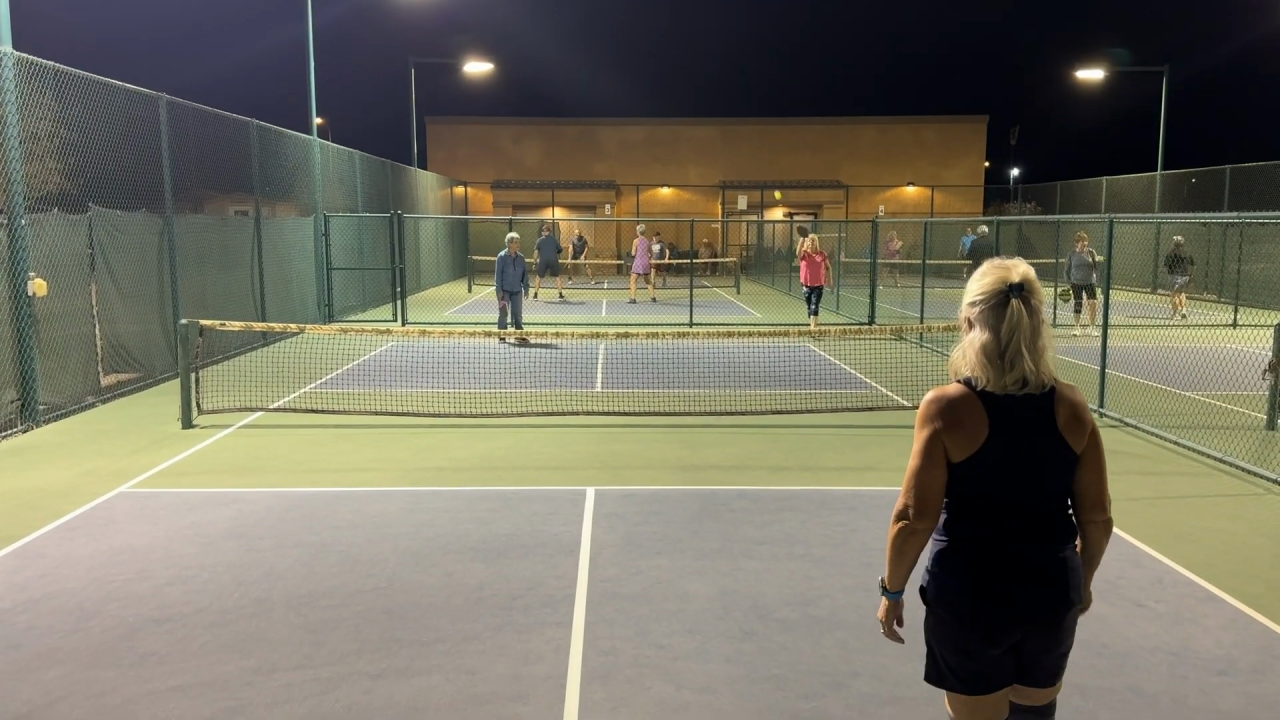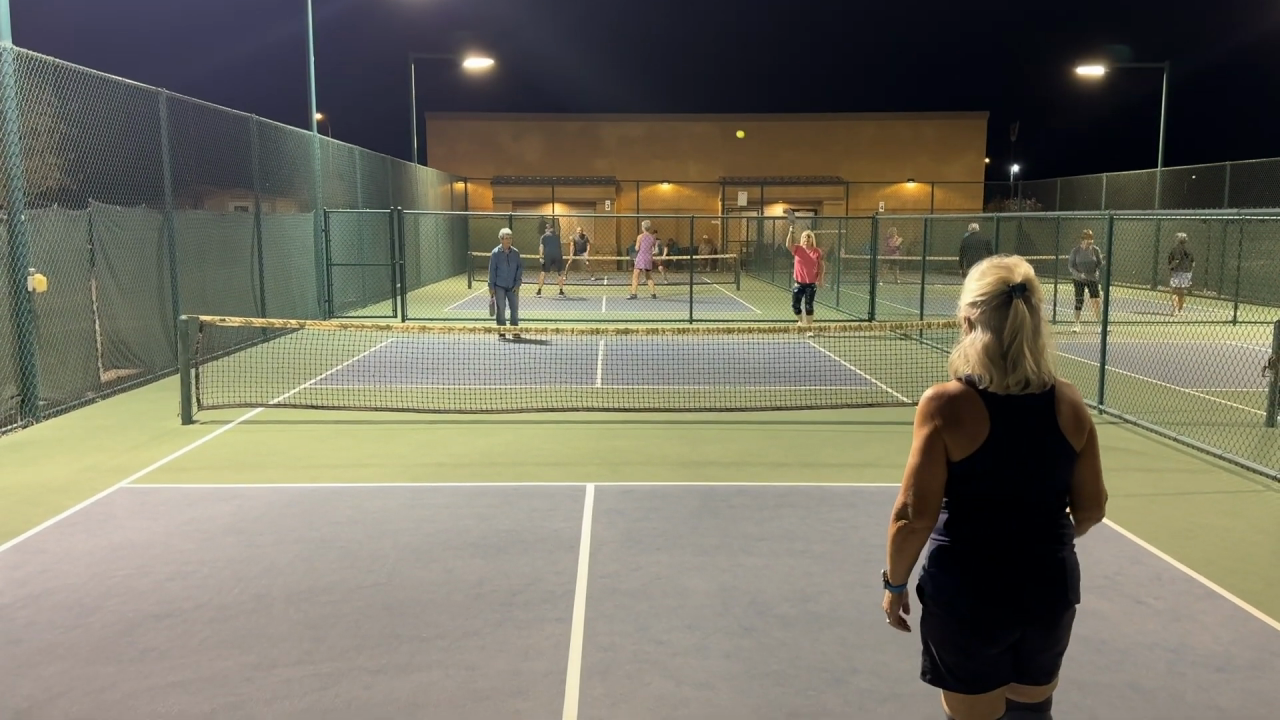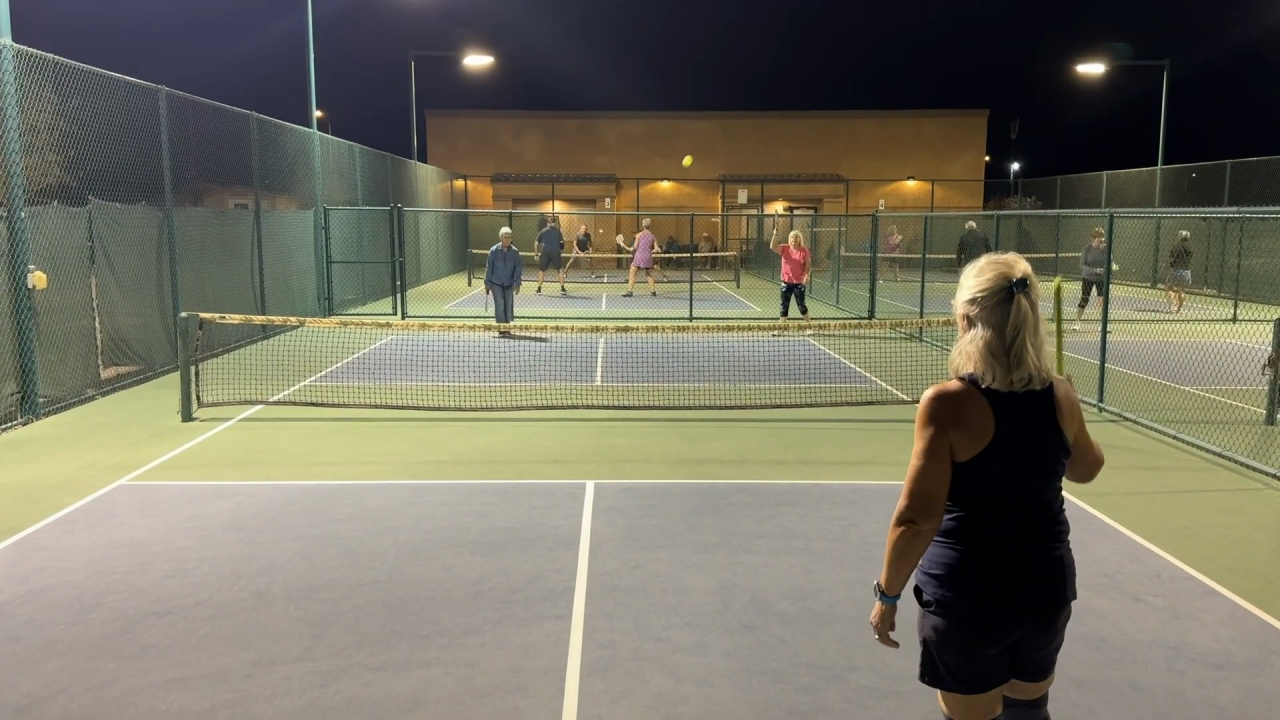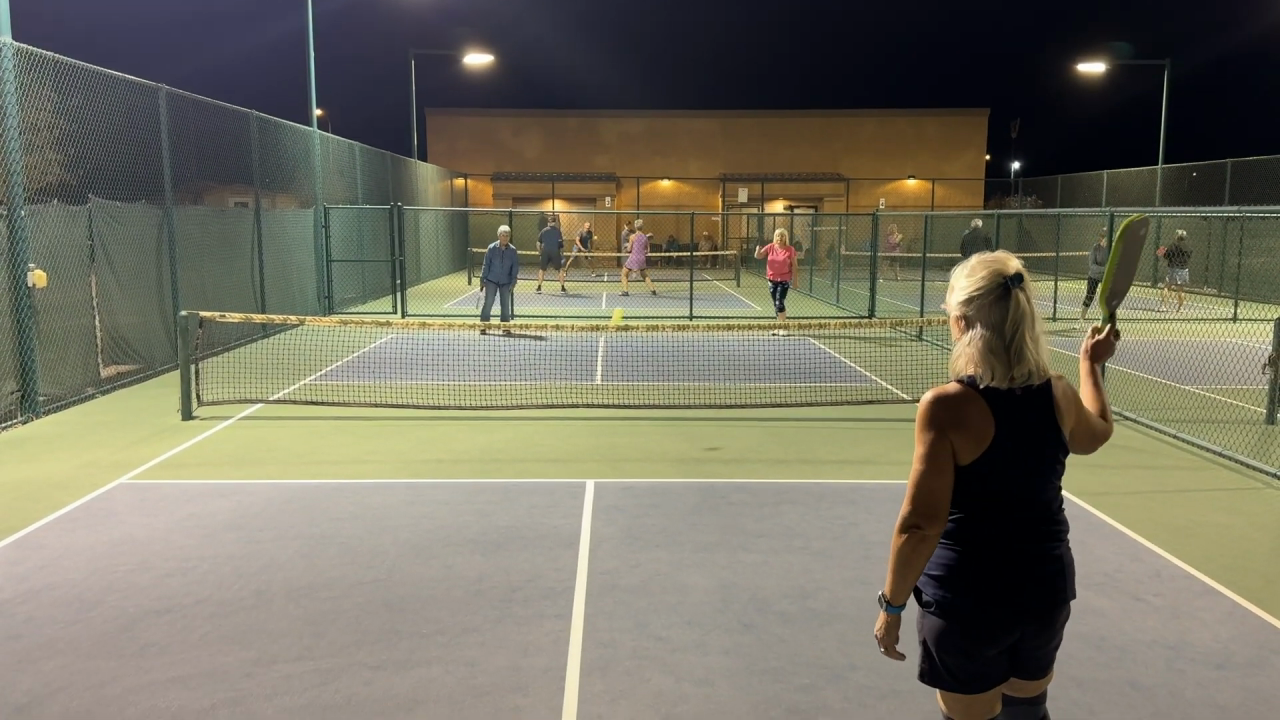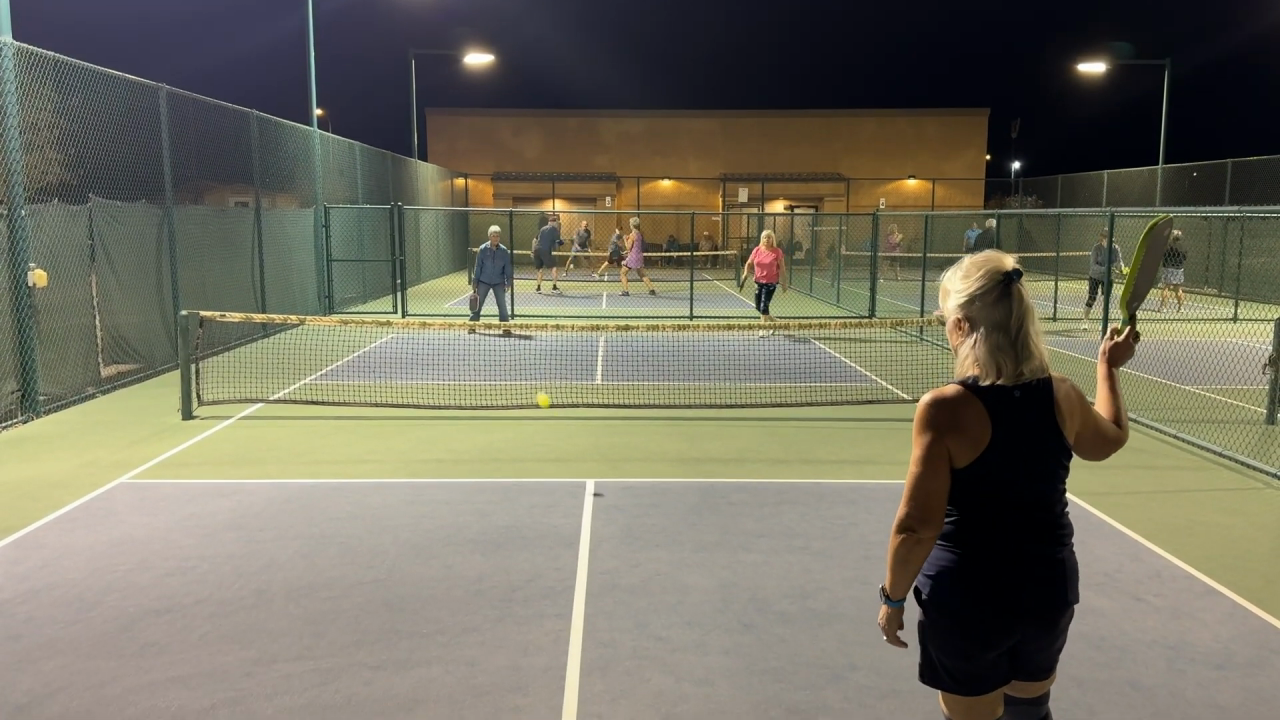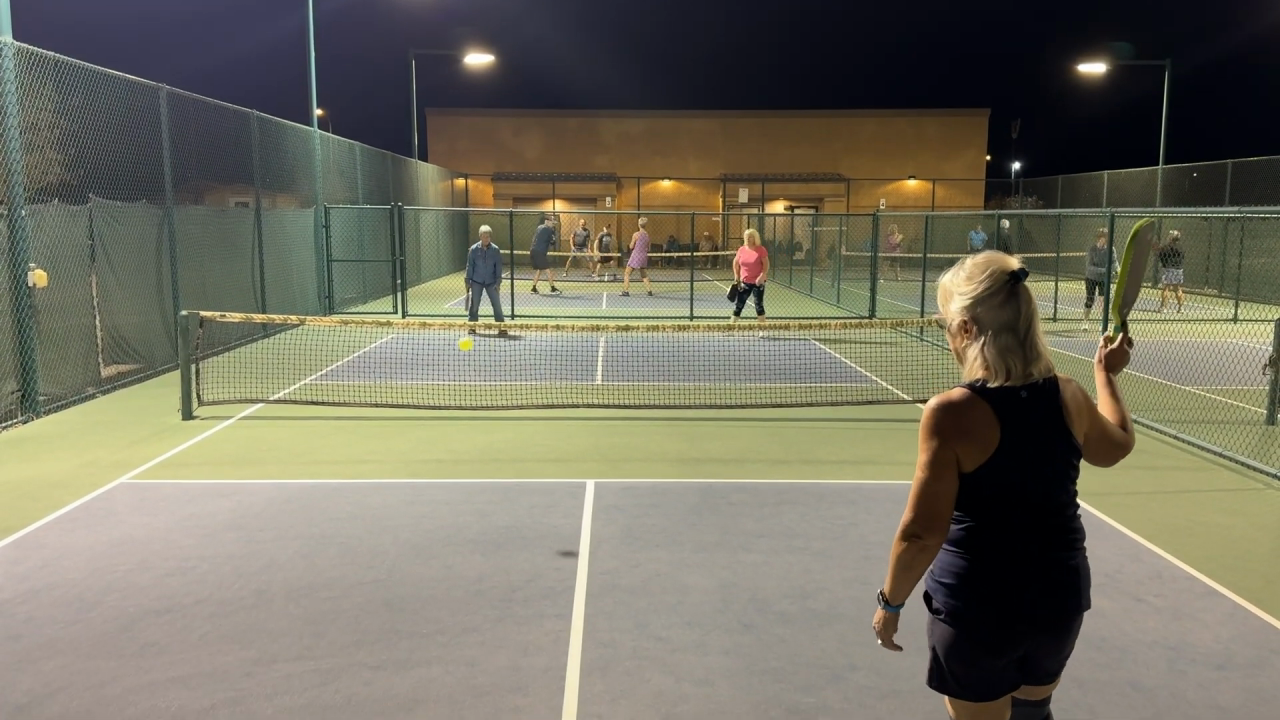
dt=0.3s
person 1, frame 1
left shoulder: (946, 407)
right shoulder: (1071, 406)
left elbow: (914, 519)
right elbow: (1096, 518)
left wrist: (892, 591)
right wrist: (1082, 581)
left hip: (969, 600)
right hip: (1051, 595)
person 1, frame 2
left shoulder: (946, 404)
right shoulder: (1067, 402)
left elbow: (913, 517)
right elbow: (1091, 507)
left wrist: (894, 583)
left hip: (968, 598)
right hip: (1050, 592)
person 1, frame 3
left shoulder: (947, 403)
right shoulder: (1060, 397)
left elbow: (917, 519)
right elbow: (1087, 468)
left wrist: (886, 595)
left hip: (967, 598)
right hip: (1047, 589)
person 1, frame 4
left shoulder: (947, 406)
right shoulder: (1058, 394)
left elbow: (920, 525)
right elbow: (1096, 433)
left wrist: (891, 605)
right wrist: (1091, 363)
left hip: (967, 597)
right hip: (1047, 588)
person 1, frame 5
left shoulder: (944, 408)
right shoulder: (1061, 395)
left elbow: (917, 525)
right elbow: (1110, 438)
left wrist: (892, 597)
right wrist: (1109, 365)
left hip: (966, 599)
right hip: (1049, 591)
person 1, frame 6
left shoulder: (953, 412)
right shoulder: (1068, 395)
left elbow: (922, 532)
right elbow: (1117, 444)
left wrist: (890, 602)
right wrist: (1106, 374)
left hip: (978, 604)
right hip: (1060, 595)
